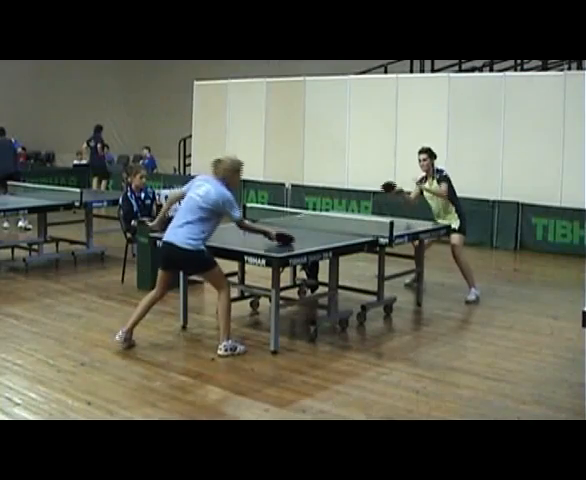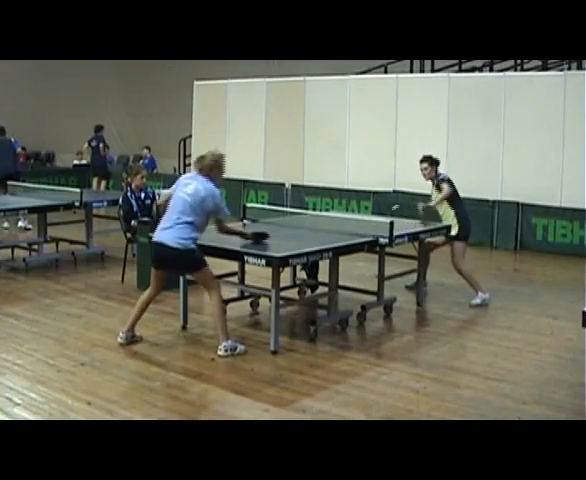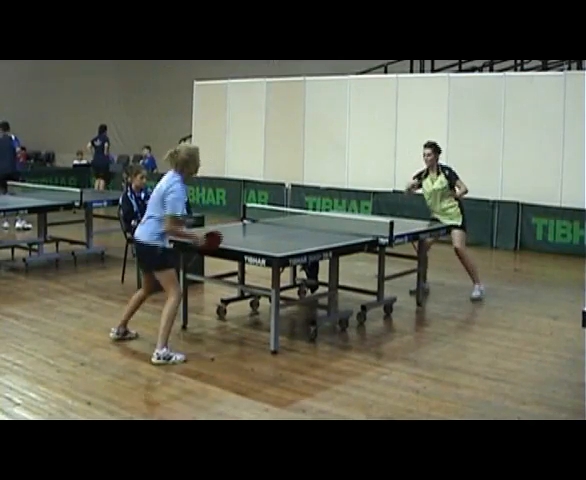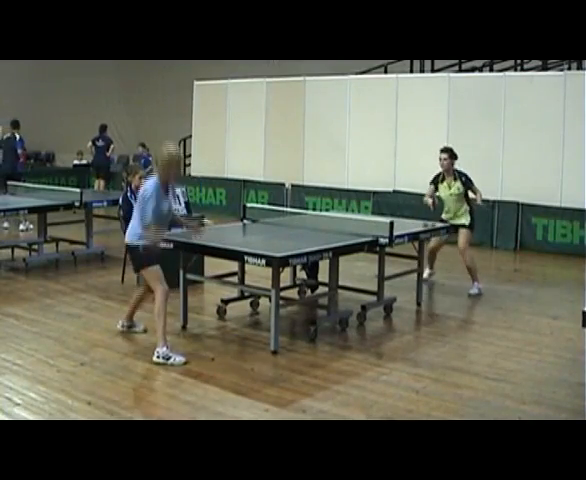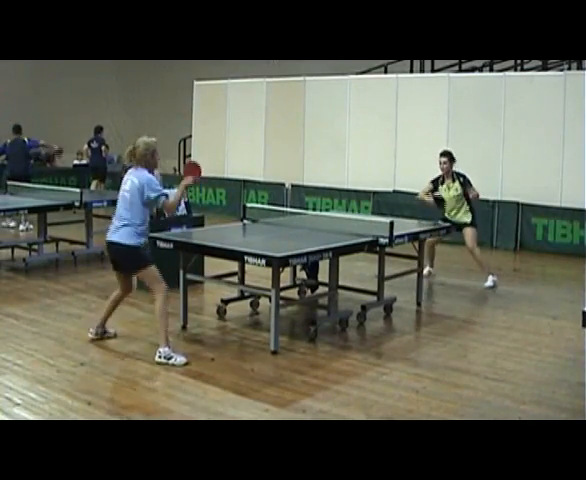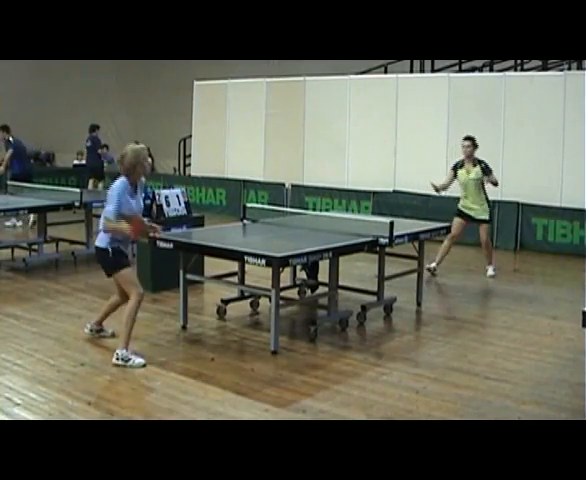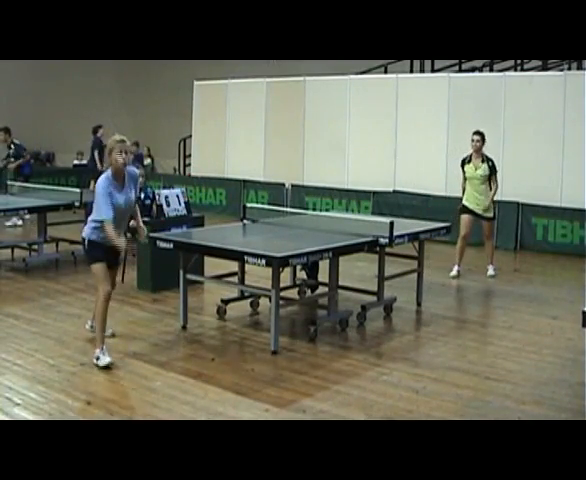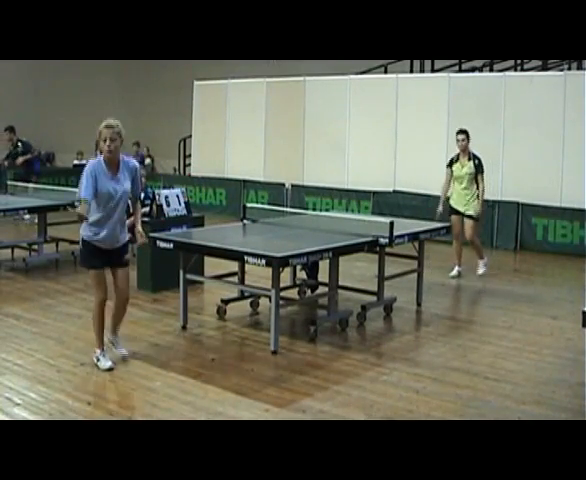
dt=0.4s
person 1, frame 1
left shoulder: (201, 180)
right shoulder: (224, 196)
left elbow: (173, 198)
right elbow: (243, 225)
left wrist: (158, 220)
right wrist: (267, 232)
left hip: (169, 242)
right hip: (191, 249)
left knee: (159, 290)
right knee: (223, 288)
left ankle: (126, 333)
right ankle: (226, 343)
person 1, frame 2
left shoulder: (185, 179)
right shoulder: (212, 193)
left elbow: (163, 203)
right elbow: (222, 228)
right wrist: (243, 234)
left hip: (159, 242)
right hip: (181, 247)
left knee: (154, 288)
right knee: (213, 289)
left ankle: (127, 332)
right ankle: (225, 343)
person 1, frame 3
left shoulder: (172, 177)
right shoulder: (175, 187)
right elbow: (170, 227)
right wrist: (195, 238)
left hip: (143, 240)
right hip: (151, 243)
left knee: (147, 289)
right knee: (174, 295)
left ankle: (120, 329)
right ankle: (161, 351)
person 1, frame 4
left shoulder: (164, 184)
right shoulder: (151, 188)
right elbow: (147, 228)
left wrist: (183, 222)
right wrist: (161, 234)
left hip: (142, 241)
right hip: (139, 244)
left knee: (150, 285)
right knee: (161, 291)
left ankle: (127, 322)
right ankle: (162, 350)
person 1, frame 5
left shoulder: (131, 175)
right shoulder: (148, 180)
right elbow: (169, 209)
right wrist: (182, 187)
left hip: (115, 241)
right hip: (129, 244)
left knee: (124, 288)
right knee: (161, 291)
left ankle: (99, 328)
right ankle: (164, 350)
person 1, frame 6
left shoulder: (140, 184)
right shoulder: (118, 189)
right elbow: (107, 226)
left wrist: (148, 226)
right wrist: (122, 228)
left hip: (120, 247)
right hip: (108, 248)
left knee: (124, 294)
right knee: (136, 294)
left ankle: (95, 326)
right ankle: (123, 352)
person 1, frame 7
left shoulder: (133, 174)
right shoulder: (104, 184)
right elbow: (106, 223)
left wrist: (139, 225)
right wrist: (119, 242)
left hip: (115, 242)
right hip: (95, 239)
left knee: (110, 287)
right knee: (105, 290)
left ankle: (95, 323)
right ankle: (99, 350)
person 1, frame 8
left shoulder: (132, 167)
right shoulder: (93, 168)
left elbow: (137, 200)
right elbow: (84, 204)
left wrist: (138, 224)
right wrist: (82, 213)
left hip: (119, 240)
right hip: (93, 240)
left knee: (123, 297)
right knee: (101, 296)
left ankle: (114, 335)
right ankle: (99, 351)
person 2, frame 1
left shoulder: (441, 174)
right shoulder: (423, 180)
left elbow: (444, 193)
right elbow: (413, 197)
left wrist: (425, 187)
right wrist: (398, 191)
left hip: (455, 219)
right hip: (440, 220)
left knee: (457, 253)
left ankle: (473, 289)
right ankle: (418, 278)
person 2, frame 2
left shoulder: (442, 179)
right shoulder: (434, 186)
left elbow: (447, 192)
left wrist: (432, 203)
right wrist: (424, 207)
left hip: (459, 225)
right hip: (449, 225)
left knee: (457, 264)
right knee: (425, 246)
left ankle: (482, 294)
right ankle: (421, 280)
person 2, frame 3
left shoulder: (446, 171)
right shoulder: (421, 175)
left elbow: (464, 189)
right elbow: (409, 190)
left wrist: (454, 195)
right wrist: (412, 186)
left hip: (454, 216)
right hip: (436, 217)
left knee: (459, 250)
left ankle: (478, 286)
right ankle: (423, 283)
person 2, frame 4
left shoulder: (463, 177)
right shoulder: (437, 179)
left elbow: (477, 192)
right elbow: (427, 198)
left wrist: (479, 200)
right wrist: (429, 202)
left hip: (465, 217)
right hip: (447, 217)
left knee: (463, 248)
right knee: (432, 248)
left ankle: (476, 284)
right ankle: (430, 270)
person 2, frame 5
left shoulder: (462, 178)
right shoulder: (437, 181)
left elbow: (476, 195)
right elbow: (422, 194)
left wrist: (471, 195)
right wrist: (429, 199)
left hip: (466, 217)
right hip: (449, 217)
left knee: (471, 247)
right knee: (430, 241)
left ankle: (491, 276)
right ankle: (429, 267)
person 2, frame 6
left shoulder: (482, 165)
right shoulder: (457, 166)
left elbow: (495, 183)
right elbow: (447, 183)
left wrist: (491, 180)
right wrist: (439, 187)
left hip: (481, 208)
right hip: (464, 207)
left knee: (485, 241)
right knee: (451, 236)
left ankle: (490, 266)
right ankle: (435, 264)
person 2, frame 7
left shoulder: (489, 162)
right shoulder: (465, 161)
left elbow: (495, 184)
left wrist: (490, 201)
right wrist: (463, 198)
left hip: (485, 204)
right hip: (468, 203)
left knee: (488, 236)
right knee: (463, 235)
left ankle: (490, 265)
right ankle: (457, 266)
person 2, frame 8
left shoulder: (476, 160)
right shoulder: (452, 161)
left elbow: (481, 184)
right elbow: (447, 183)
left wrist: (480, 204)
right wrist: (441, 203)
left hip: (471, 203)
right hip: (455, 202)
left knee: (470, 237)
right knee: (456, 236)
left ankle: (482, 259)
right ankle: (458, 267)
